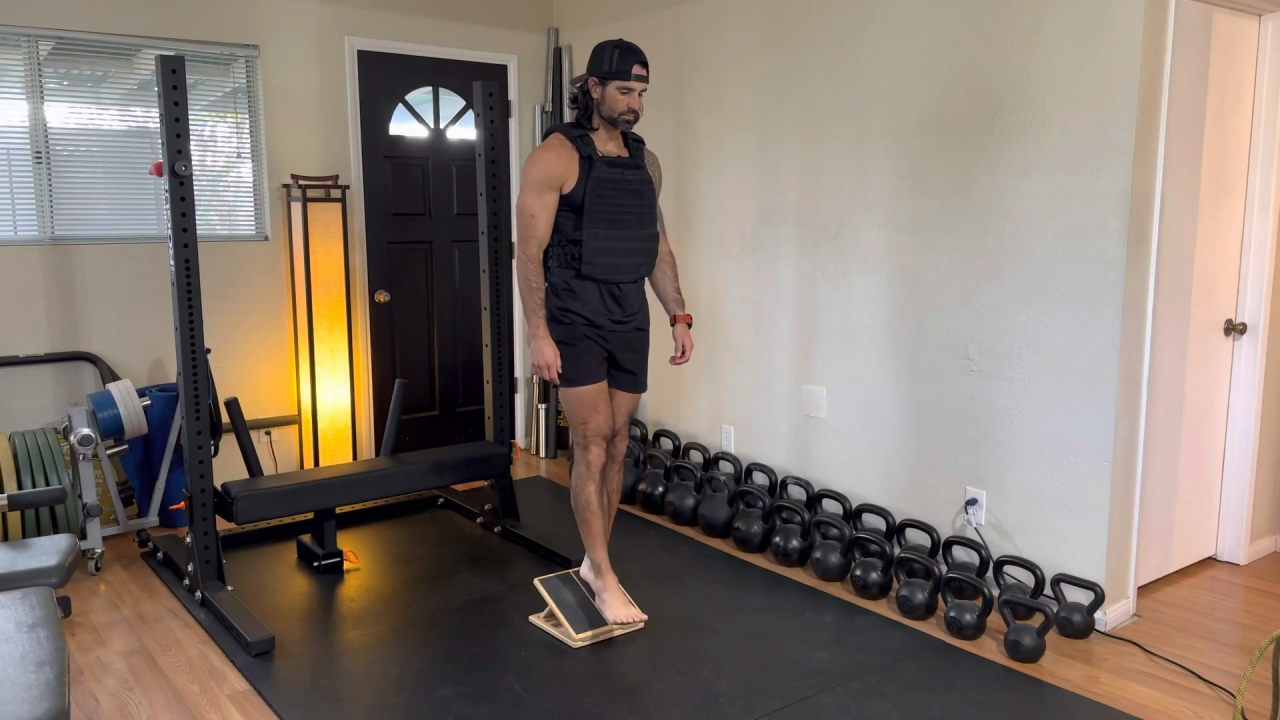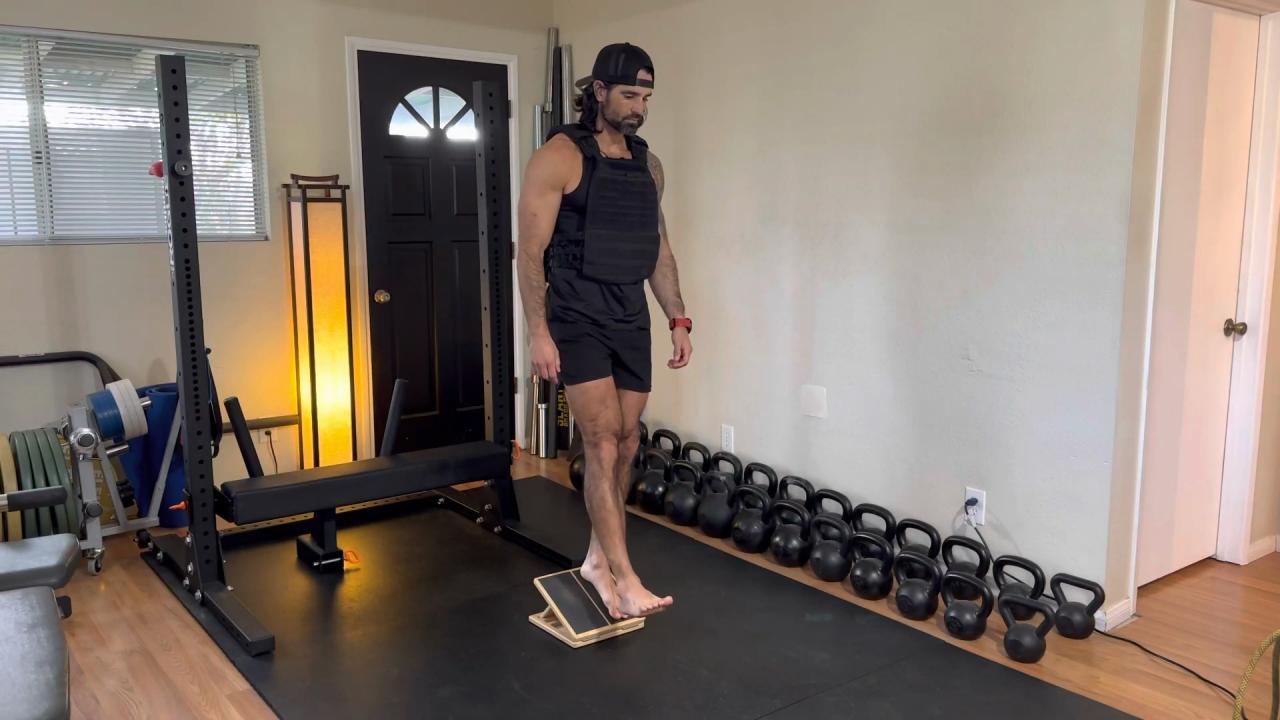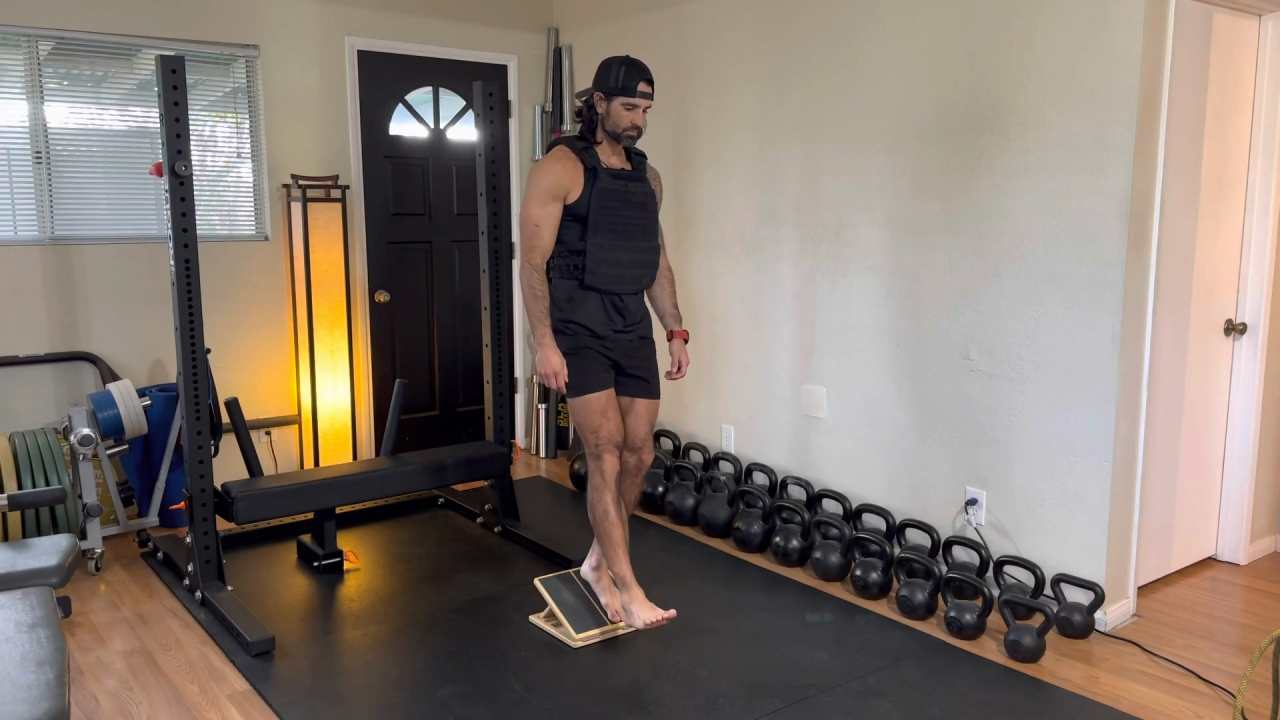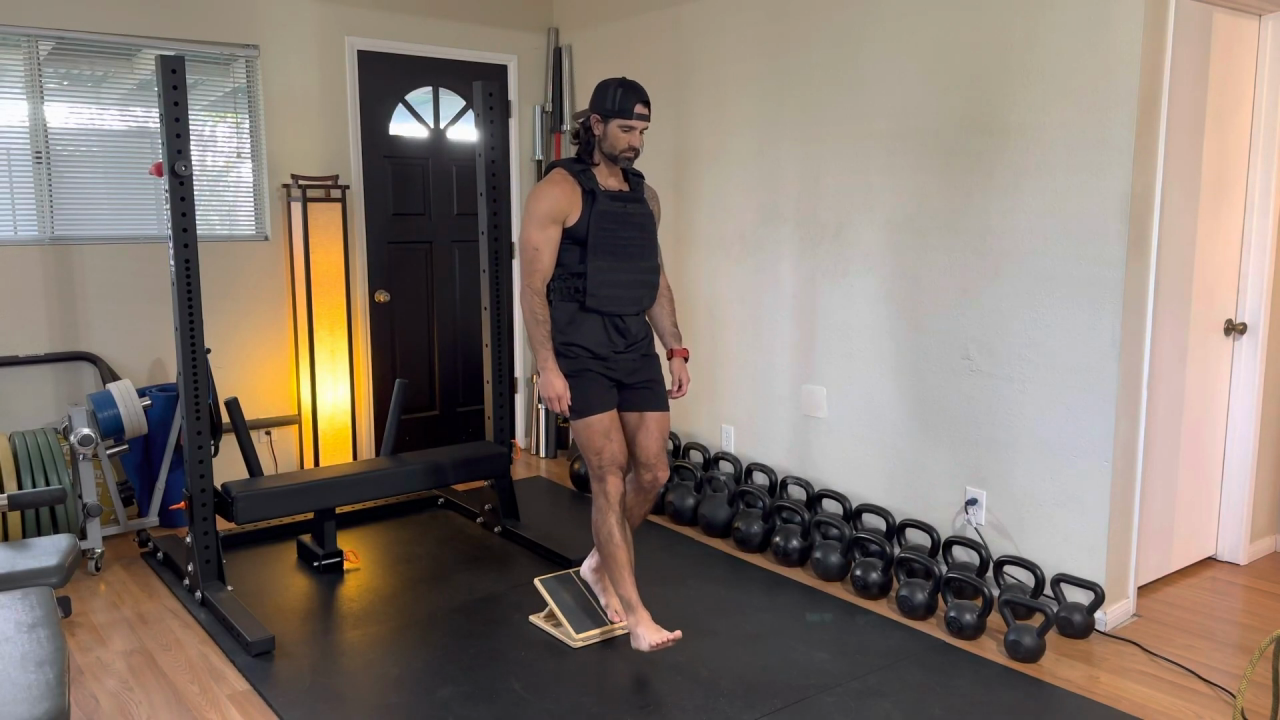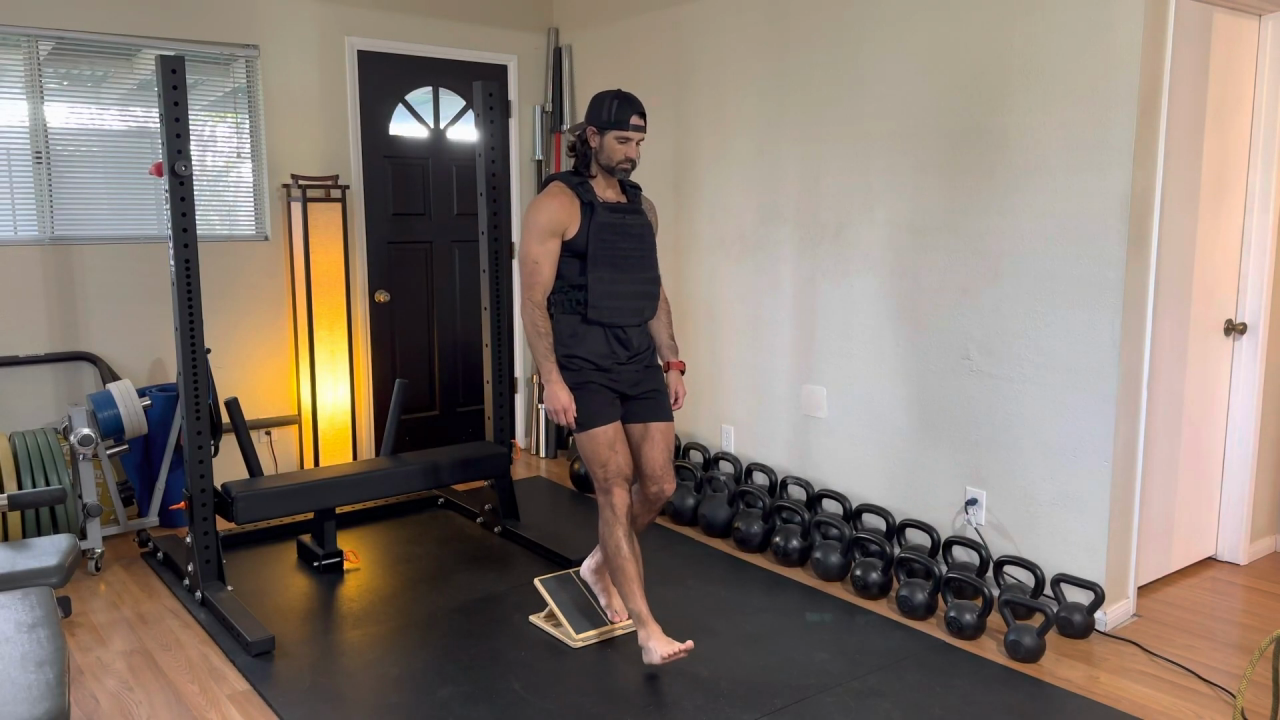
dt=0.5s
person 1, frame 1
left shoulder: (645, 161)
right shoulder: (556, 156)
left elbow: (657, 245)
right elbow: (530, 253)
left wrist: (679, 315)
right wrist: (539, 334)
left hip: (629, 320)
right hip: (575, 320)
left knee: (616, 448)
right knee: (592, 449)
left ankle: (592, 564)
right ankle: (606, 580)
person 1, frame 2
left shoulder: (648, 164)
right shoulder: (560, 157)
left elbow: (658, 249)
right elbow: (530, 252)
left wrist: (679, 319)
right wrist: (538, 333)
left hip: (630, 320)
right hip: (577, 319)
left knee: (625, 447)
right knee: (603, 446)
left ankle: (598, 560)
right ankle: (625, 577)
person 1, frame 3
left shoulder: (647, 176)
right shoulder: (561, 168)
right elbow: (533, 263)
left wrist: (676, 331)
right wrist: (544, 342)
left hip: (633, 331)
right hip: (580, 332)
left knee: (638, 457)
right knee: (606, 458)
left ankle: (600, 563)
right ankle: (629, 592)
person 1, frame 4
left shoulder: (645, 195)
right shoulder: (559, 190)
right elbow: (533, 287)
left wrist: (675, 349)
right wrist: (547, 366)
left hip: (636, 350)
right hip: (582, 354)
left knee: (652, 472)
right knee: (611, 478)
left ankle: (599, 563)
right ankle: (637, 615)
person 1, frame 5
left shoulder: (642, 207)
right shoulder: (556, 204)
right elbow: (534, 300)
left wrist: (671, 362)
right wrist: (551, 379)
left hip: (638, 362)
right hip: (584, 367)
left knee: (658, 484)
right knee: (617, 490)
left ankle: (600, 565)
right ankle: (647, 629)
